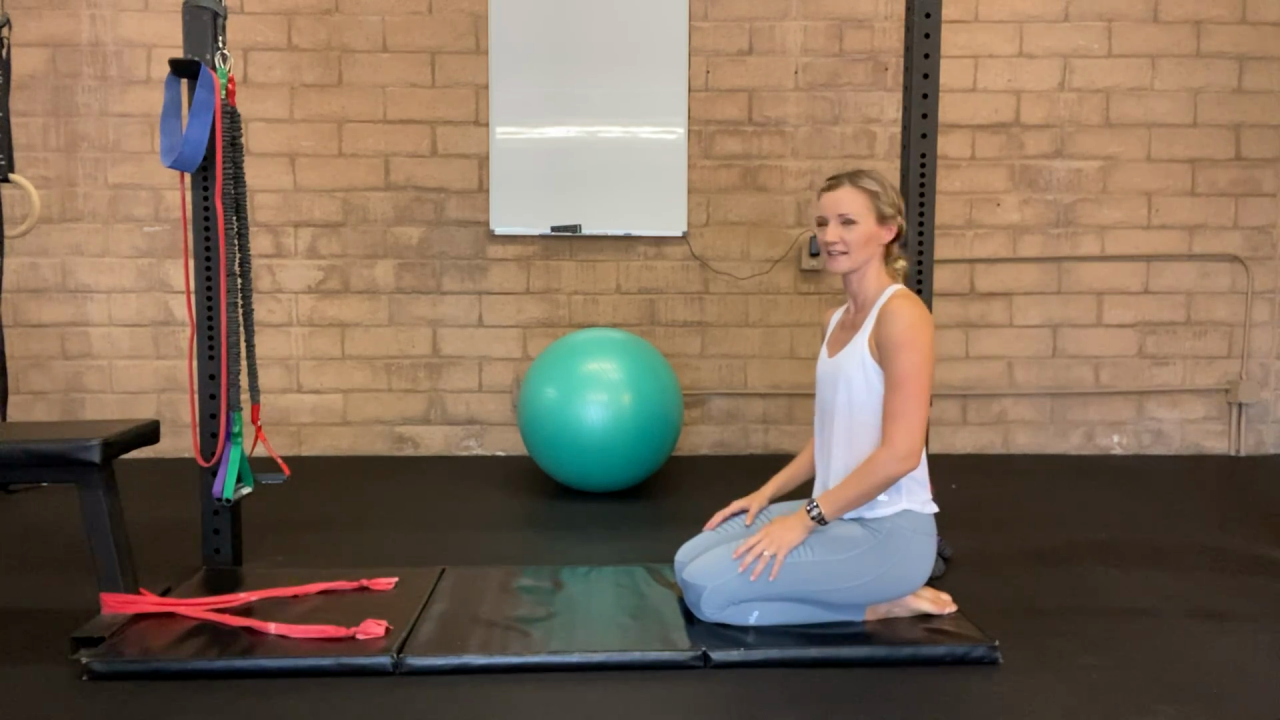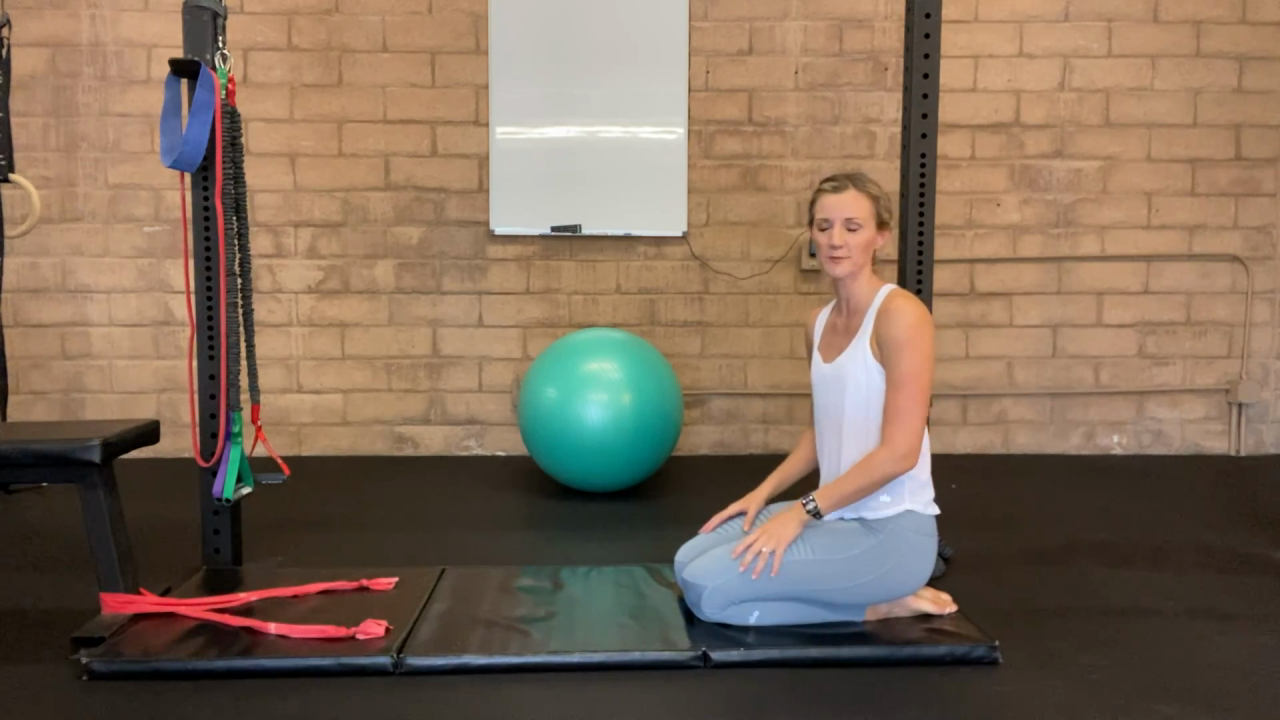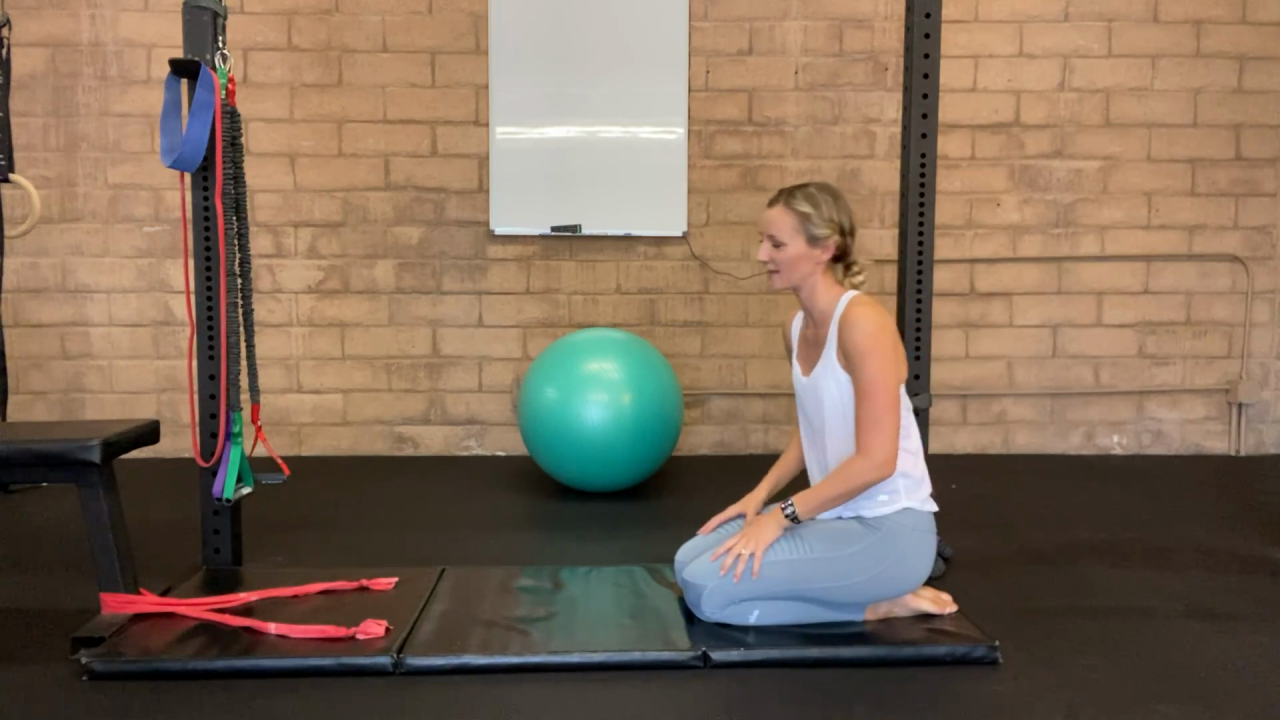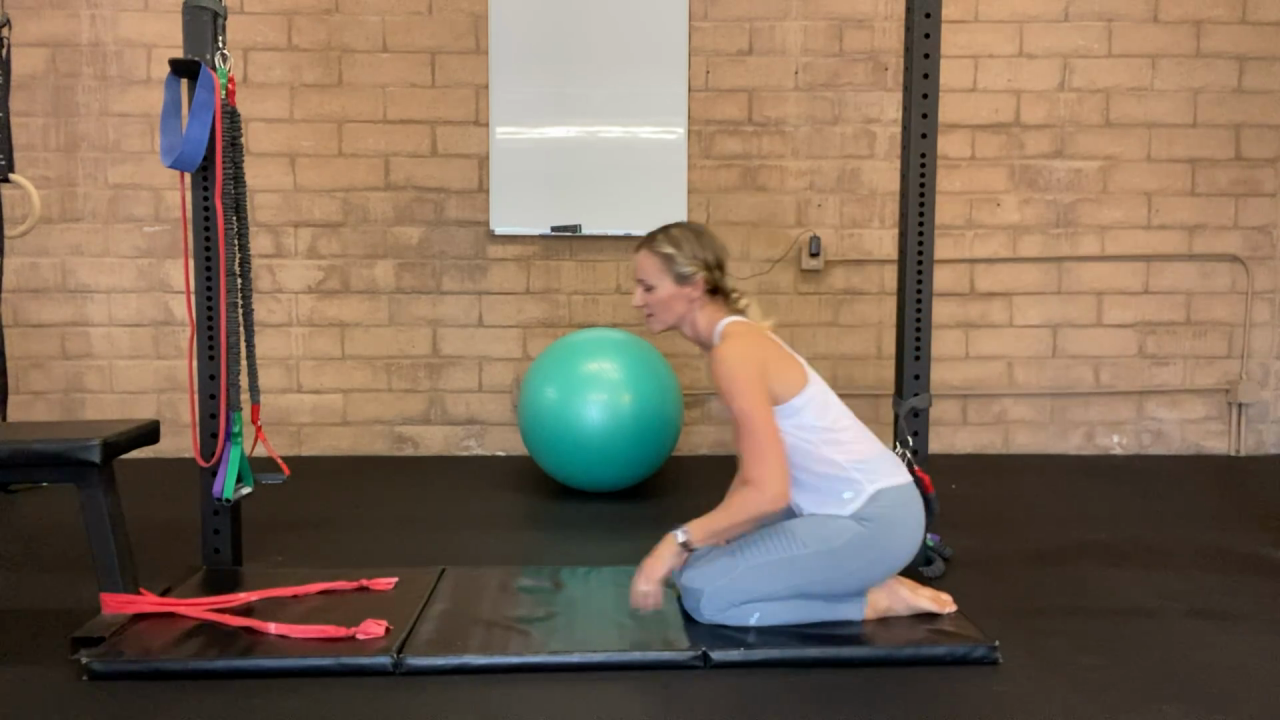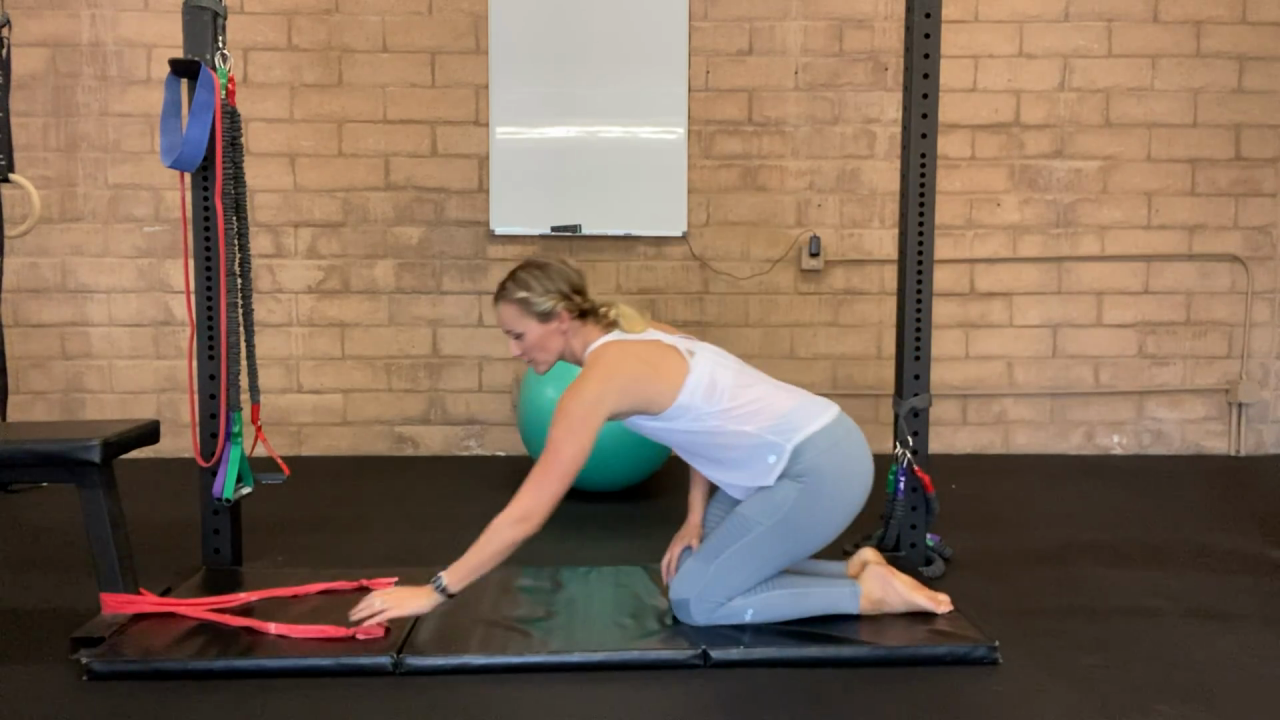
dt=0.4s
person 1, frame 1
left shoulder: (901, 314)
right shoulder: (837, 320)
left elbow: (901, 453)
left wrist: (806, 518)
right wrist: (768, 492)
left hip: (889, 533)
right hip: (841, 515)
left knee: (707, 589)
right knee: (689, 563)
left ankle: (879, 602)
right ankle: (870, 591)
person 1, frame 2
left shoulder: (900, 314)
right shoulder: (818, 322)
left elbow: (900, 451)
left wrist: (802, 511)
right wrist: (764, 492)
left hip: (891, 533)
right hip: (839, 515)
left knee: (708, 589)
right knee: (689, 564)
left ankle: (880, 602)
right ankle: (869, 589)
person 1, frame 3
left shoulder: (862, 322)
right shoulder: (798, 326)
left elbow: (876, 461)
left wrist: (781, 516)
right wrist: (760, 495)
left hip: (889, 531)
right hip: (838, 516)
left knee: (708, 589)
right knee: (690, 563)
left ankle: (879, 601)
right ankle: (868, 587)
person 1, frame 4
left shoulder: (735, 350)
right shoulder: (727, 338)
left elbow: (768, 490)
right elbow: (760, 446)
left wrist: (680, 540)
right wrist: (709, 525)
left hip: (877, 517)
right hip: (834, 509)
left knee: (704, 592)
right knee: (687, 570)
left ankle: (876, 600)
right ankle: (853, 577)
person 1, frame 5
left shoulder: (599, 379)
right shoulder: (628, 340)
left elbow: (524, 516)
left wrist: (435, 590)
right wrist: (696, 521)
left hip: (821, 469)
right hip: (800, 455)
left knee: (697, 600)
right knee: (693, 571)
left ankle: (867, 592)
right ankle: (854, 567)
